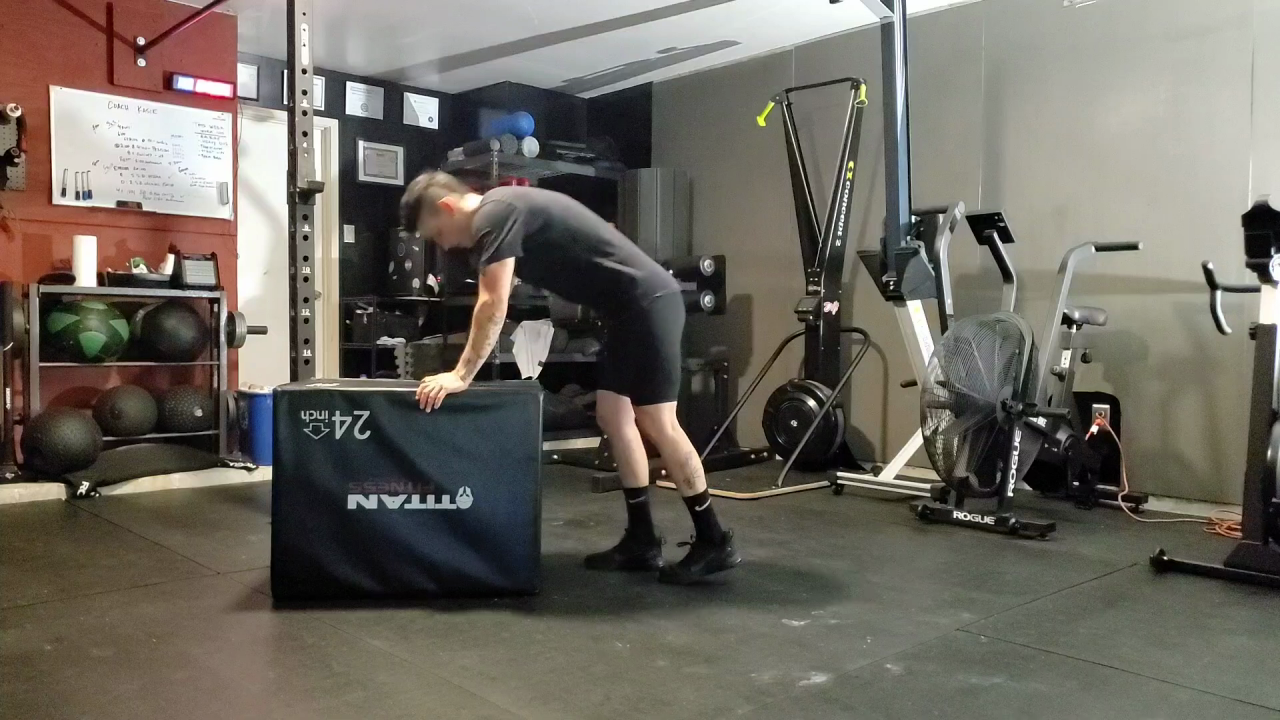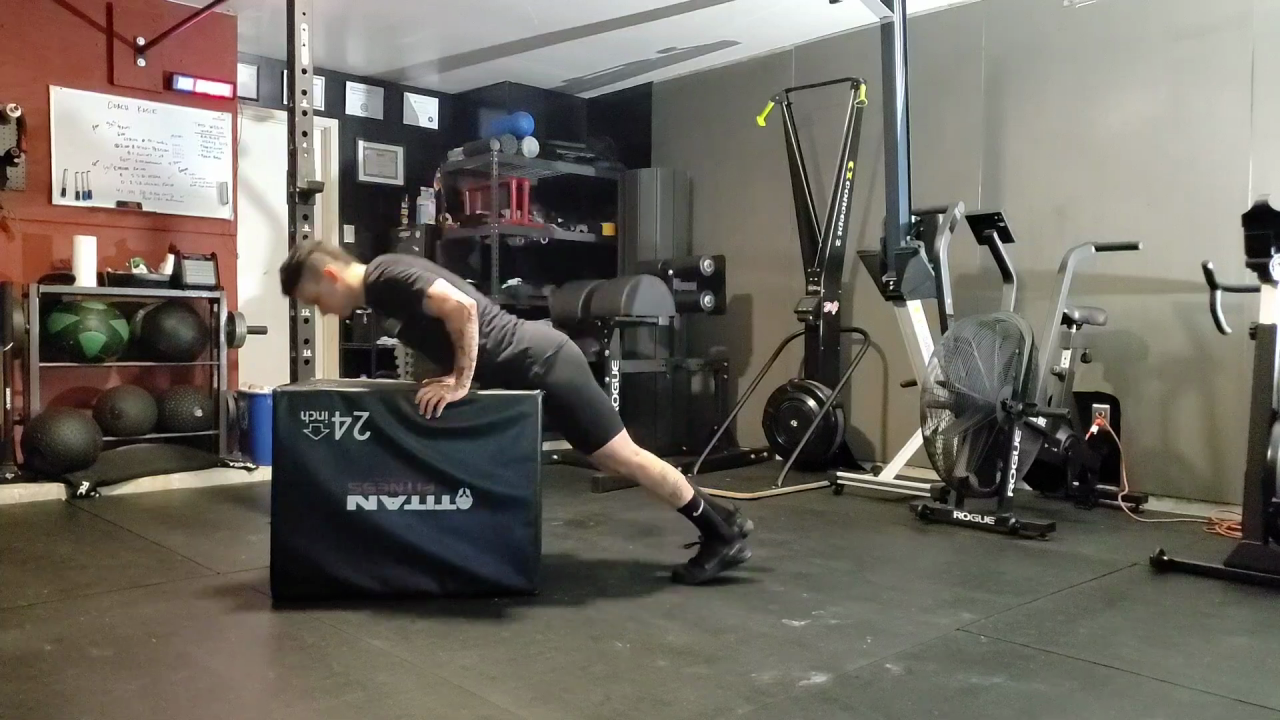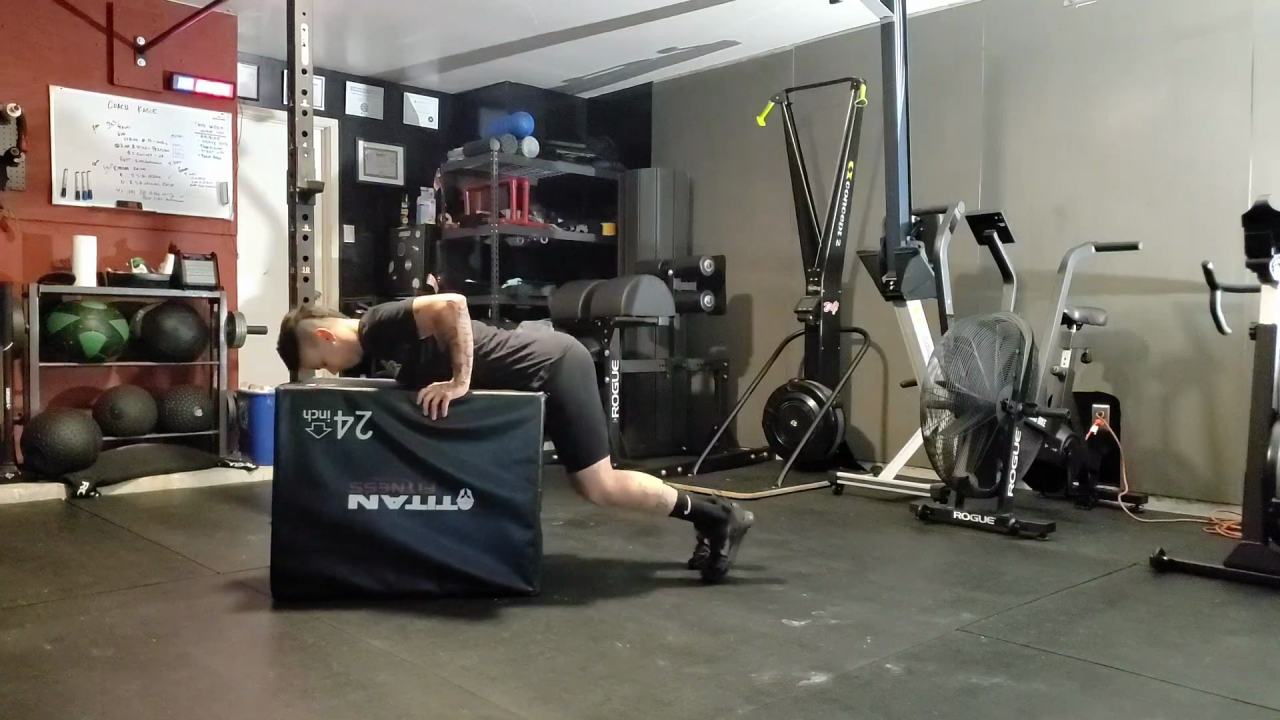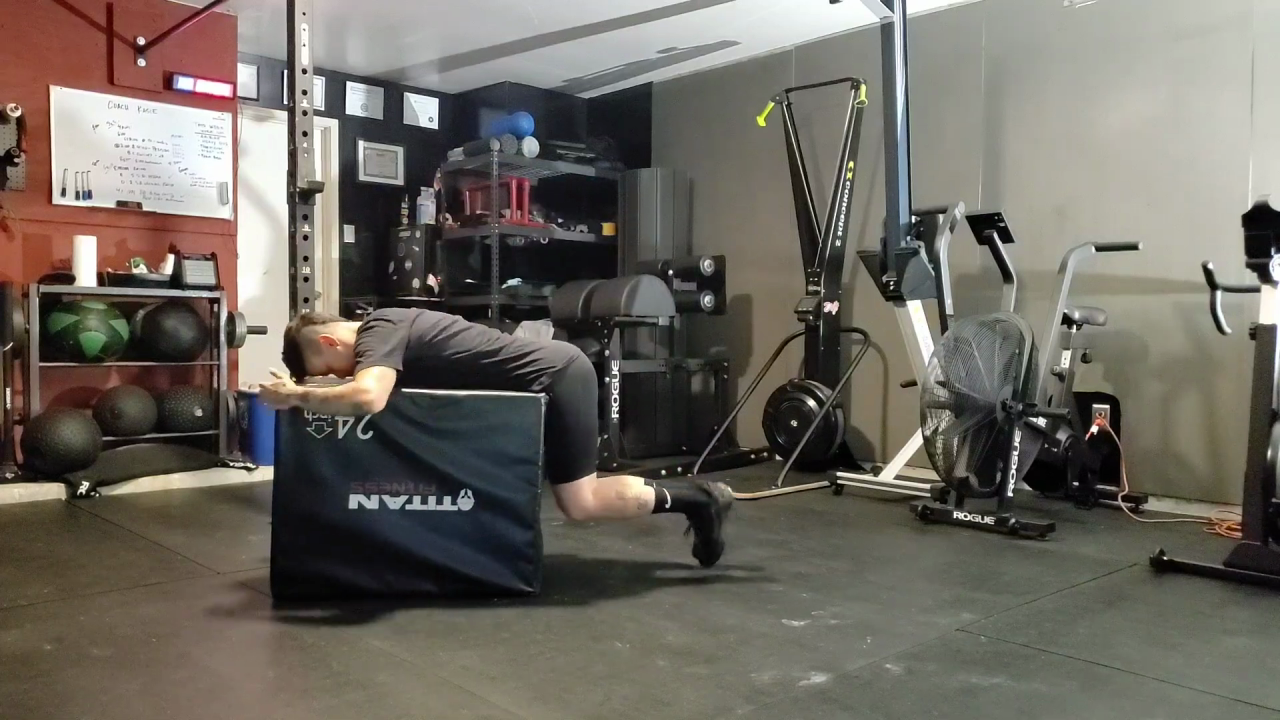
dt=0.7s
person 1, frame 1
left shoulder: (495, 214)
right shoulder: (503, 212)
left elbow: (492, 306)
right elbow: (493, 304)
left wrist: (461, 375)
right wrist: (465, 368)
left hip: (647, 300)
right hip: (628, 306)
left knee: (657, 424)
right knee: (612, 417)
left ankle: (715, 542)
right ankle: (641, 539)
person 1, frame 2
left shoulder: (384, 278)
right shoulder: (382, 287)
left elbow: (463, 310)
left wrist: (460, 384)
right wrist: (452, 379)
left hip: (544, 363)
right hip: (537, 362)
left knee: (621, 455)
right knee: (613, 458)
left ankle: (724, 534)
right ankle: (720, 523)
person 1, frame 3
left shoulder: (377, 326)
right shoulder: (380, 348)
left elbow: (451, 306)
left wrist: (460, 381)
left hip: (553, 368)
right hip: (547, 369)
left knee: (599, 486)
right knee: (596, 483)
left ankle: (719, 517)
right ankle: (709, 518)
person 1, frame 4
left shoulder: (376, 331)
right shoulder: (385, 330)
left elbow: (368, 398)
left wrist: (297, 396)
left hip: (556, 377)
right hip: (554, 372)
left knee: (579, 502)
right knee: (579, 492)
left ankle: (700, 499)
right ankle: (694, 496)
